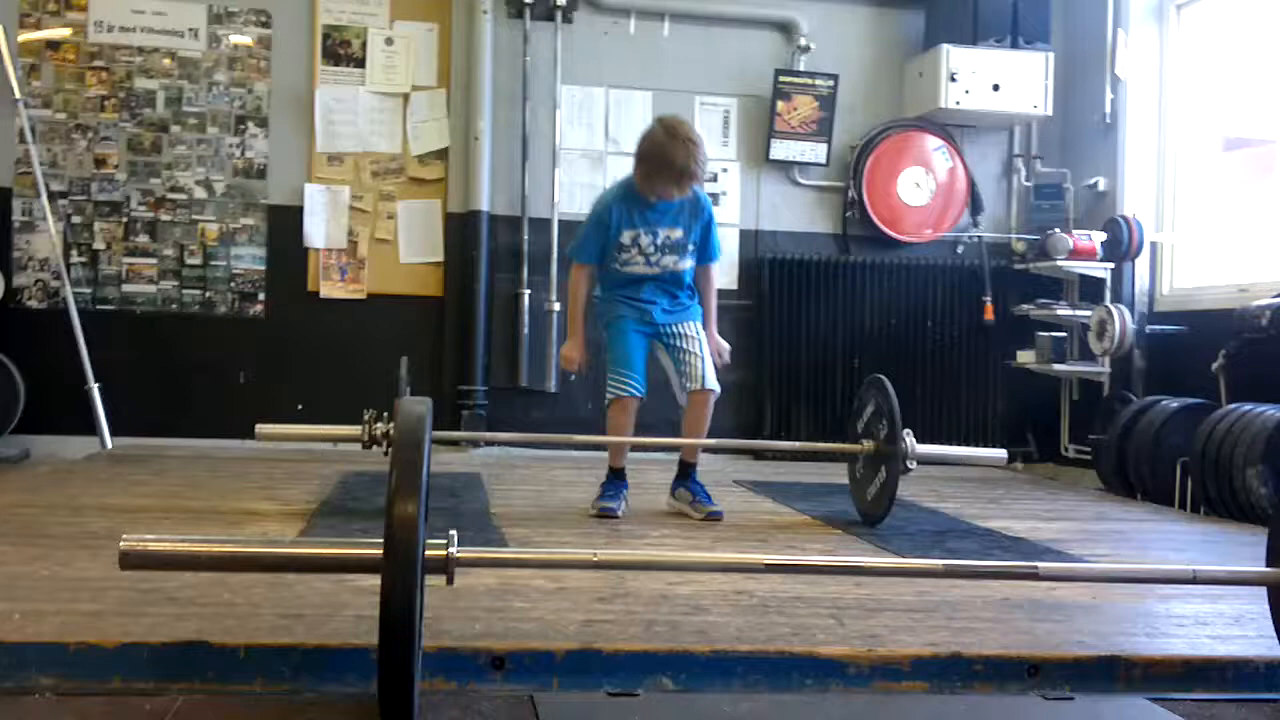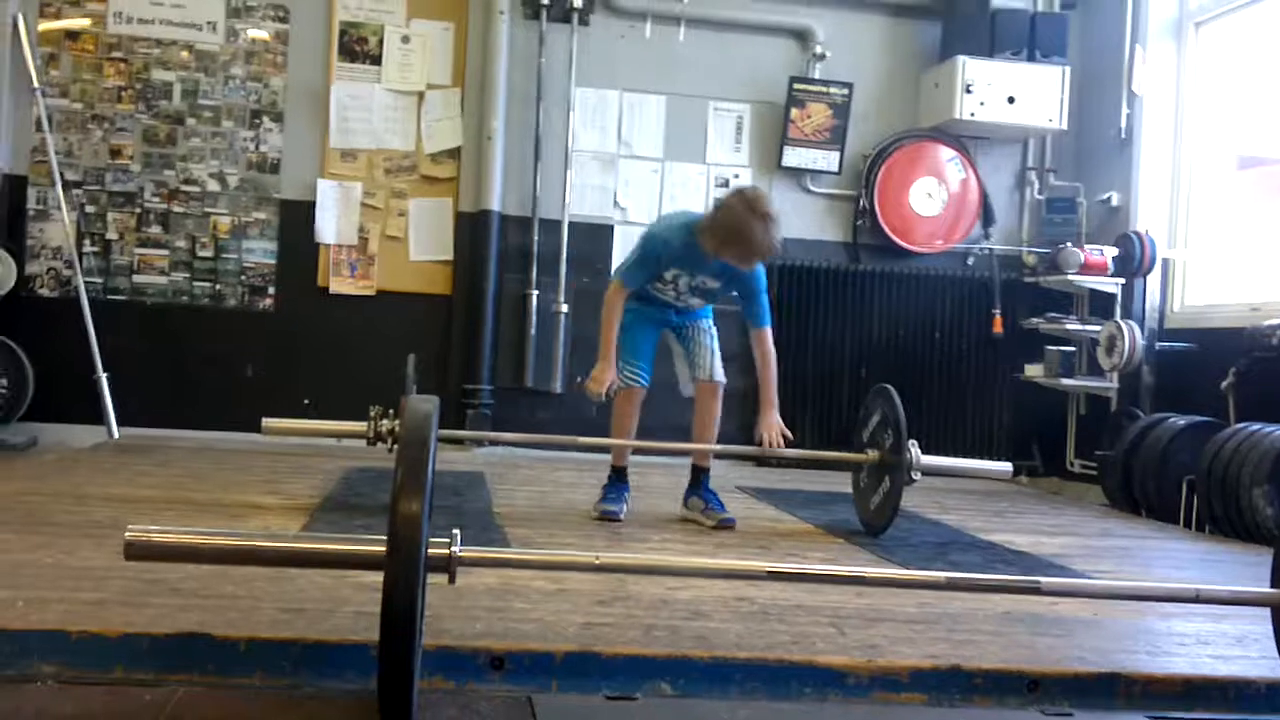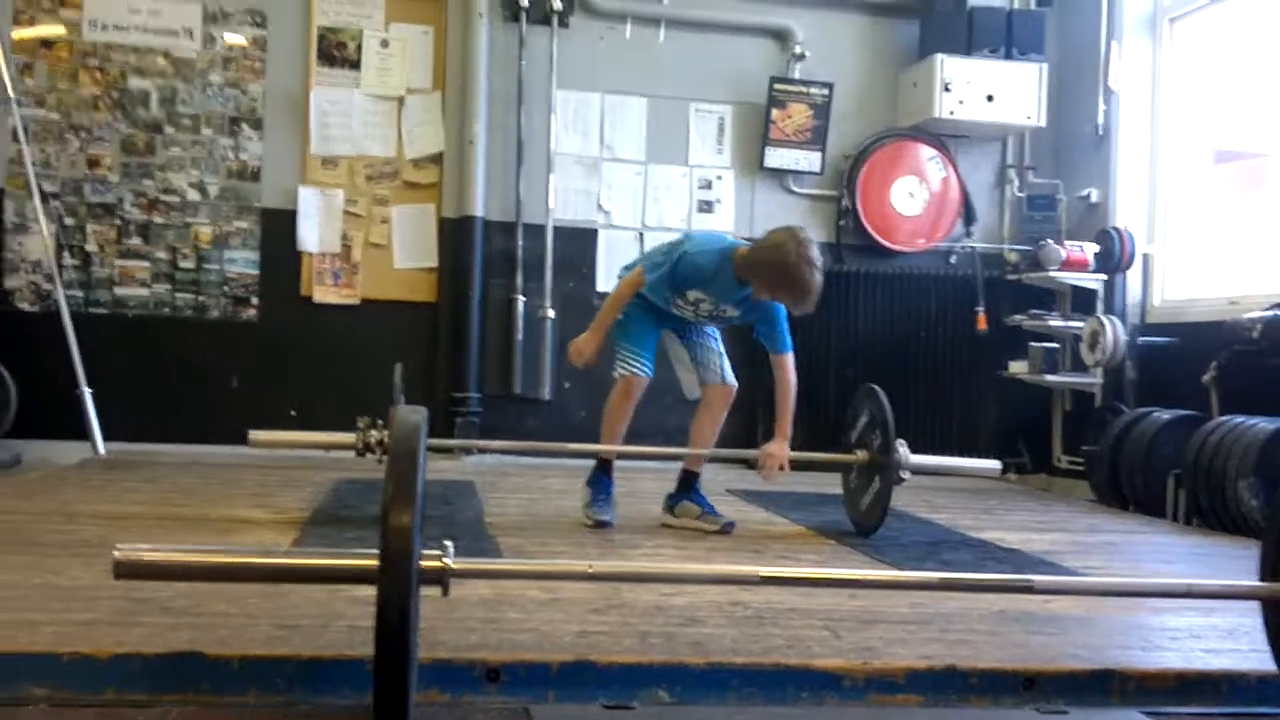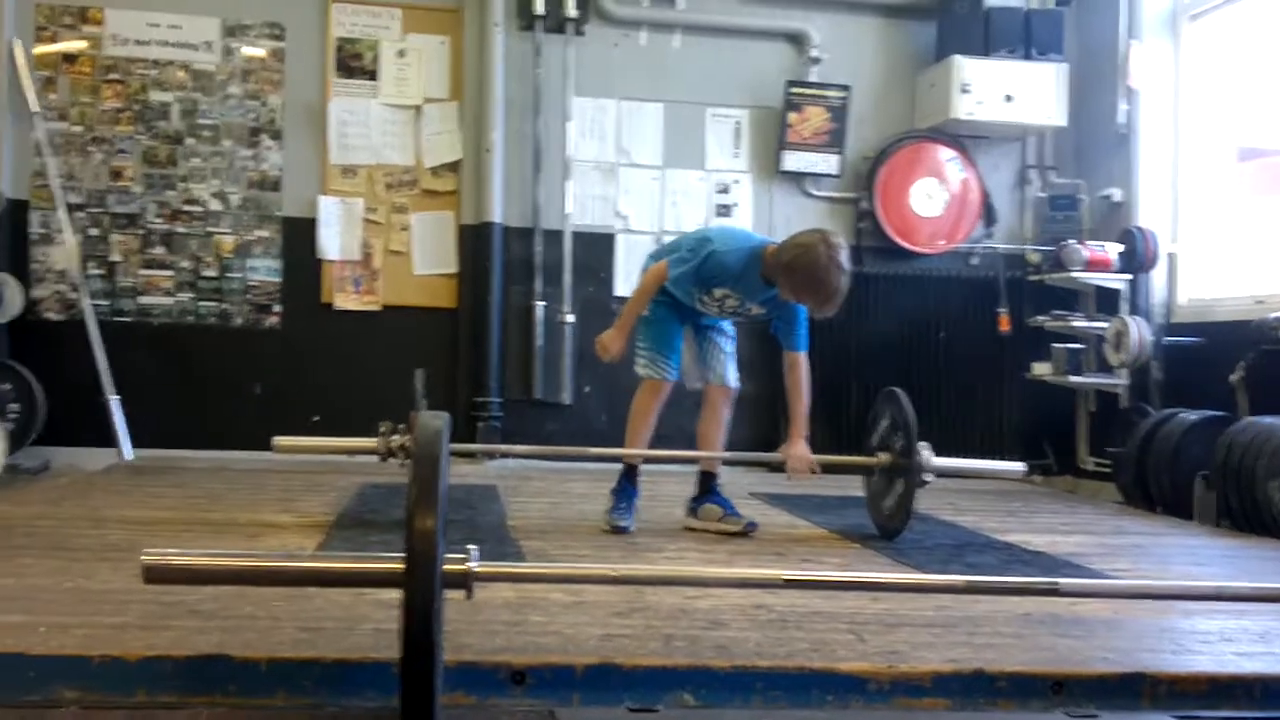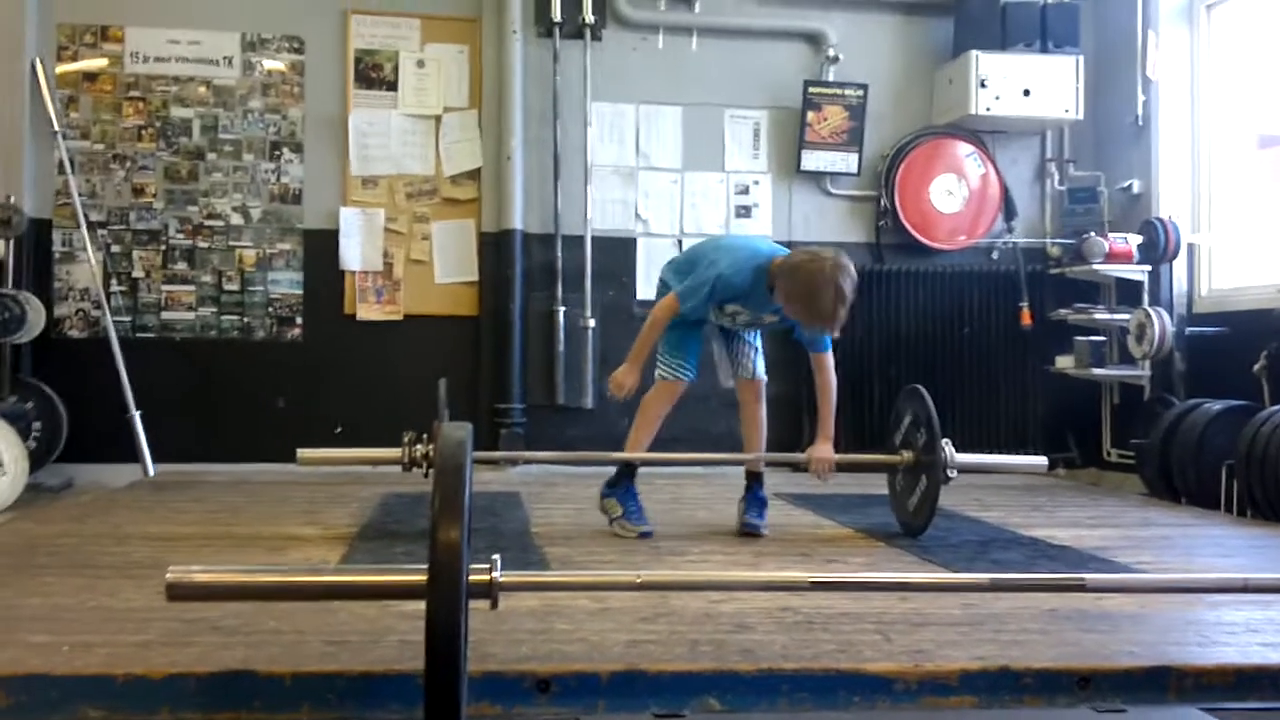
dt=0.3s
person 1, frame 1
left shoulder: (698, 206)
right shoulder: (612, 206)
left elbow: (706, 270)
right elbow: (581, 273)
left wrist: (711, 329)
right wrist: (574, 336)
left hip: (680, 308)
right hip: (626, 307)
left knee: (704, 389)
right knee: (626, 395)
left ankle: (685, 482)
right ankle: (615, 482)
person 1, frame 2
left shoulder: (749, 266)
right shoulder: (668, 236)
left elbow: (762, 337)
right elbow: (618, 290)
left wrist: (770, 410)
right wrist: (606, 362)
left hip: (693, 313)
right hip: (644, 305)
left knee: (711, 383)
right knee: (631, 387)
left ankle: (699, 489)
right ankle: (617, 483)
person 1, frame 3
left shoulder: (768, 301)
right shoulder: (700, 255)
left elbow: (784, 367)
right elbow: (632, 280)
left wrist: (780, 439)
right wrist: (594, 334)
left hip: (695, 319)
right hip: (646, 301)
left knee: (722, 389)
right knee: (633, 380)
left ankle: (684, 492)
right ankle: (601, 479)
person 1, frame 4
left shoulder: (790, 298)
right shoulder: (727, 254)
left elbow: (796, 364)
right elbow: (657, 272)
left wrist: (797, 439)
right wrist: (620, 331)
left hip: (713, 311)
right hip: (669, 293)
left knee: (721, 391)
right knee: (658, 381)
left ankle: (705, 497)
right ankle: (626, 487)
person 1, frame 5
left shoulder: (809, 295)
right shoulder: (734, 272)
left elbow: (824, 367)
right elbow: (665, 308)
left wrist: (824, 440)
right wrist: (632, 366)
left hip: (739, 311)
right hip: (686, 293)
left knee: (752, 386)
right knee: (673, 383)
left ankle: (754, 494)
right ankle: (619, 486)
